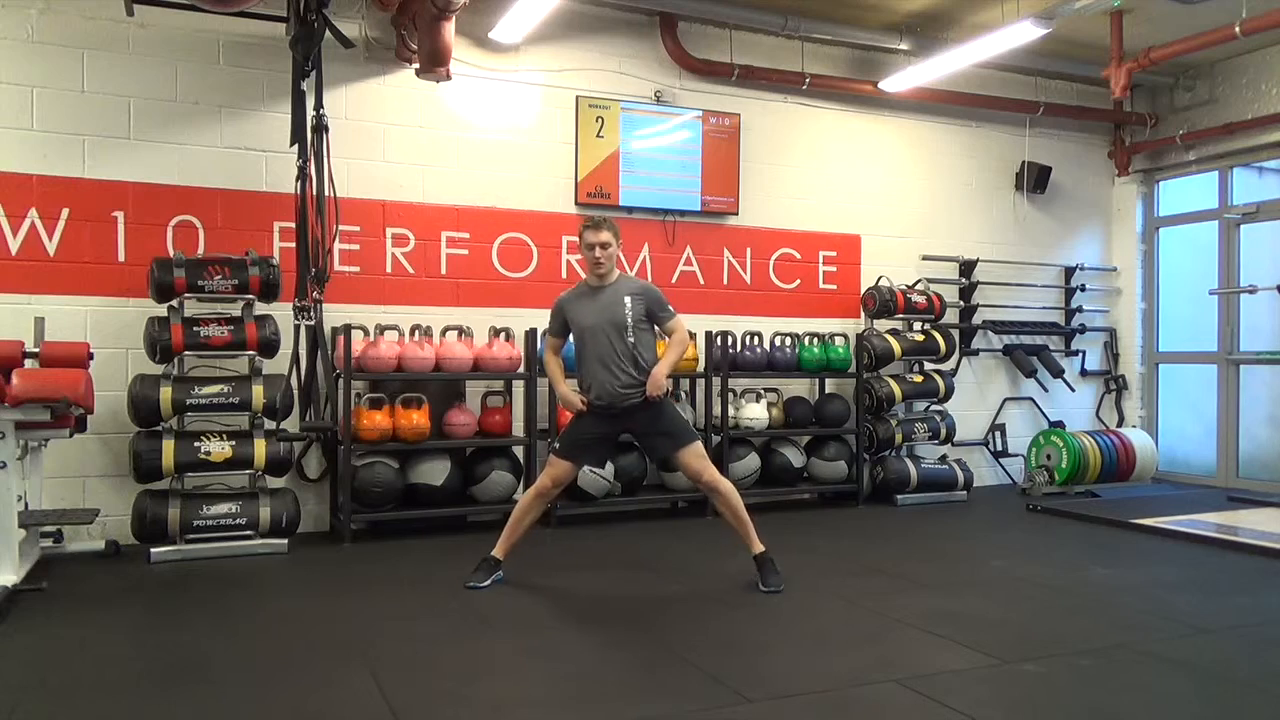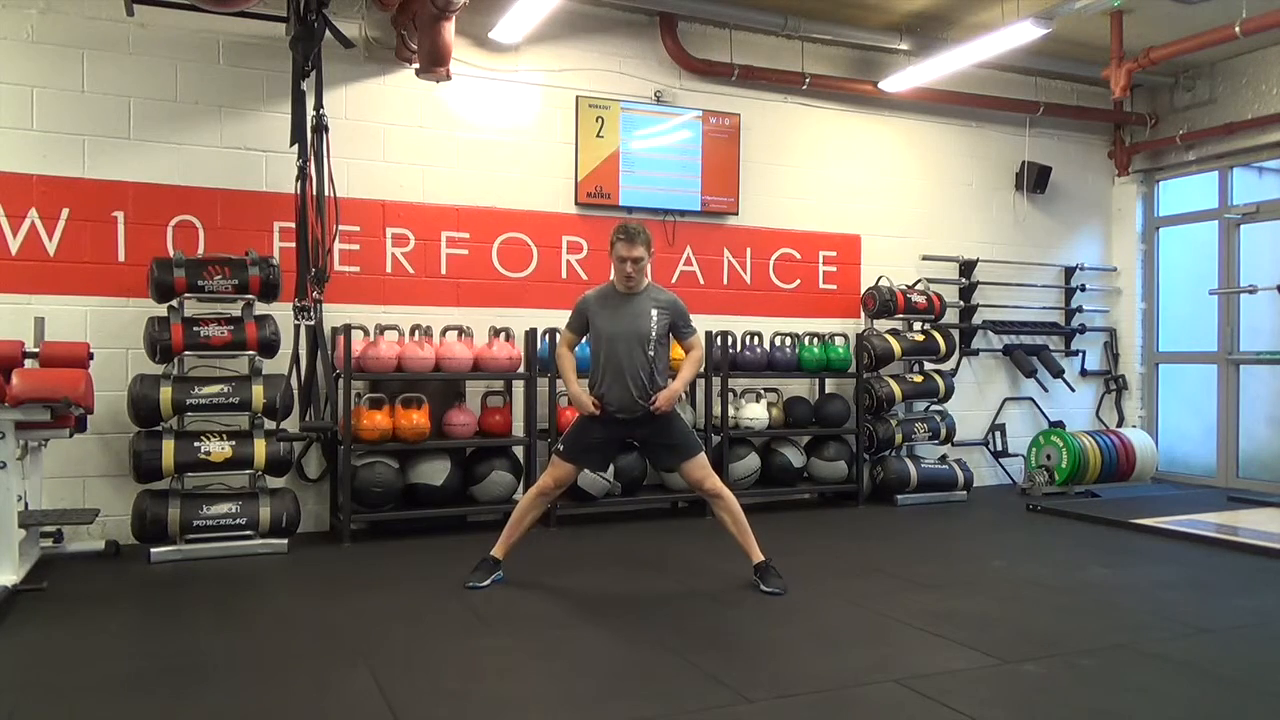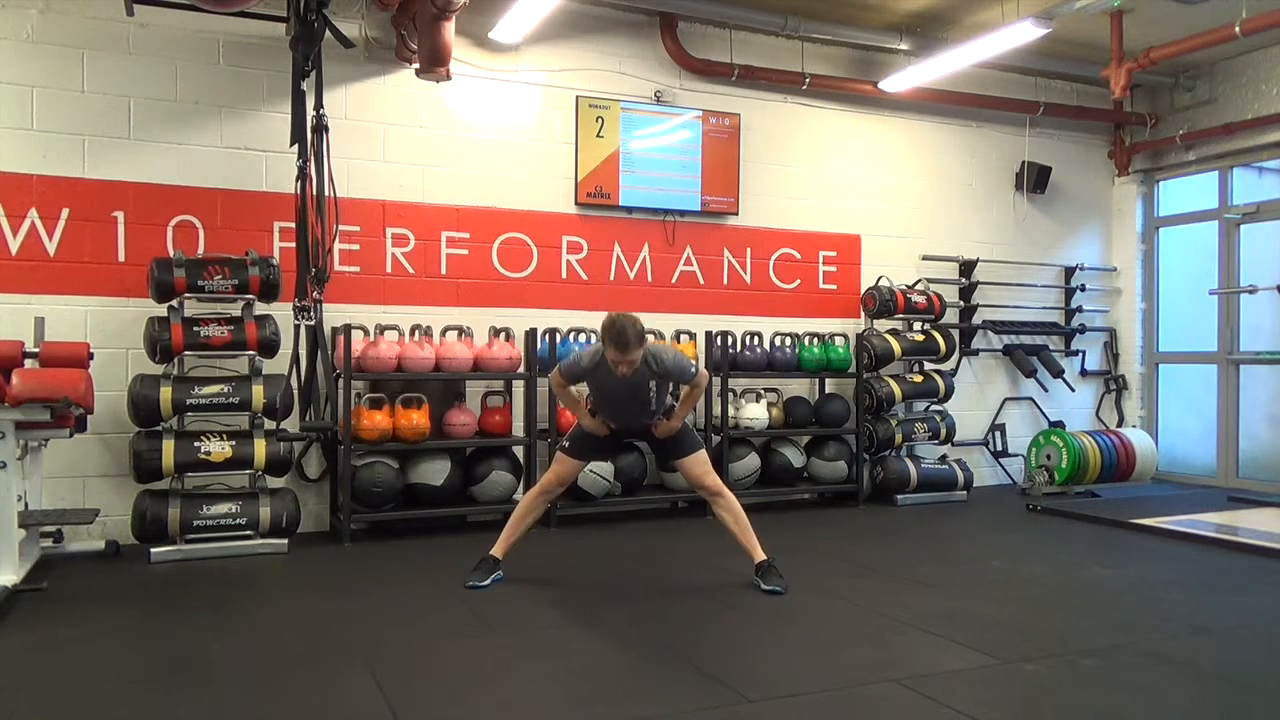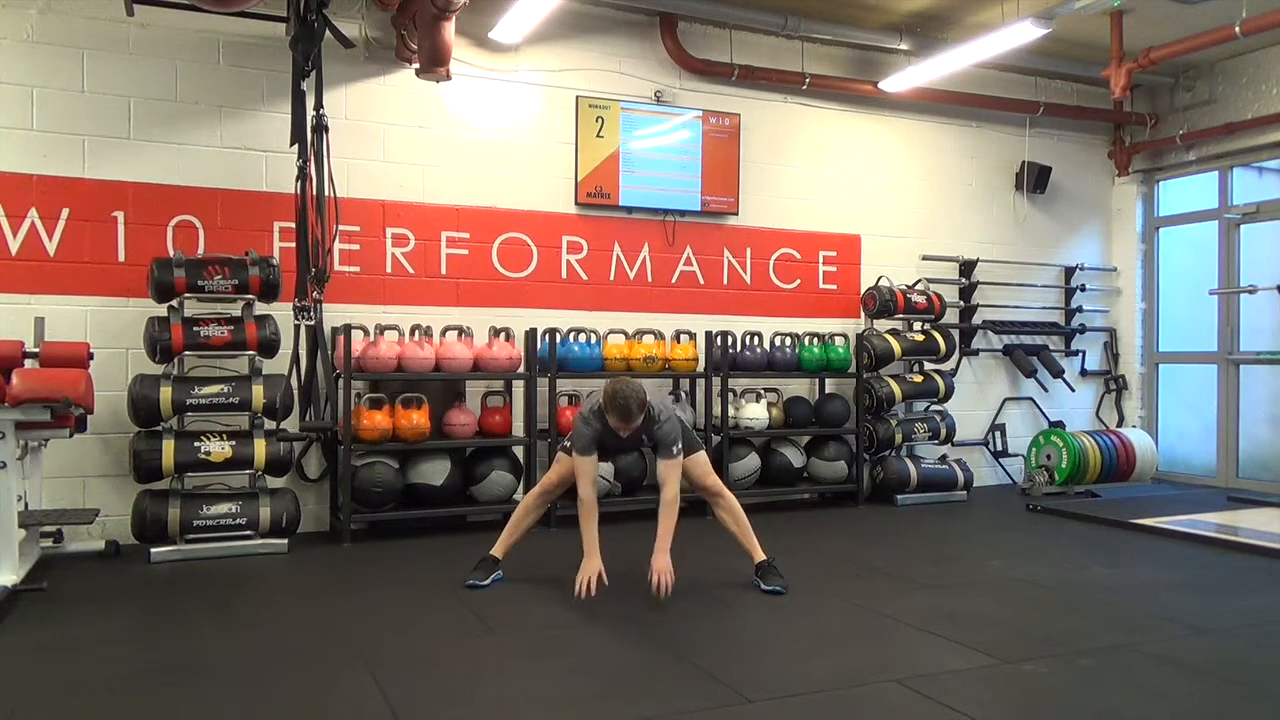
dt=0.7s
person 1, frame 1
left shoulder: (642, 291)
right shoulder: (567, 303)
left elbow: (680, 335)
right elbow: (551, 350)
left wrist: (661, 369)
right wrist: (562, 390)
left hip: (647, 404)
right hip: (595, 409)
left knee: (707, 477)
right knee: (547, 485)
left ankle: (760, 556)
right ankle: (494, 560)
person 1, frame 2
left shoulder: (668, 303)
right shoulder: (591, 302)
left elbow: (696, 350)
right elbow: (564, 346)
left wrist: (676, 387)
right wrist: (575, 389)
left hip: (655, 415)
right hip: (602, 415)
left knee: (710, 486)
right knee: (548, 486)
left ankle: (761, 564)
right ankle: (494, 560)
person 1, frame 3
left shoulder: (665, 360)
right shoulder: (586, 361)
left elbow: (701, 379)
right elbow: (556, 382)
left wrist: (675, 421)
right wrist: (585, 419)
left hip: (658, 422)
right hip: (604, 422)
left knee: (711, 486)
right knee: (550, 484)
left ankle: (762, 562)
right ankle: (493, 559)
person 1, frame 4
left shoulder: (663, 417)
right shoulder: (589, 417)
left elbow: (670, 488)
right elbow: (586, 489)
left wrist: (662, 553)
right wrist: (591, 555)
left hip: (653, 431)
right hip: (602, 437)
left knee: (711, 486)
right knee: (549, 485)
left ankle: (762, 563)
right ankle: (493, 559)
